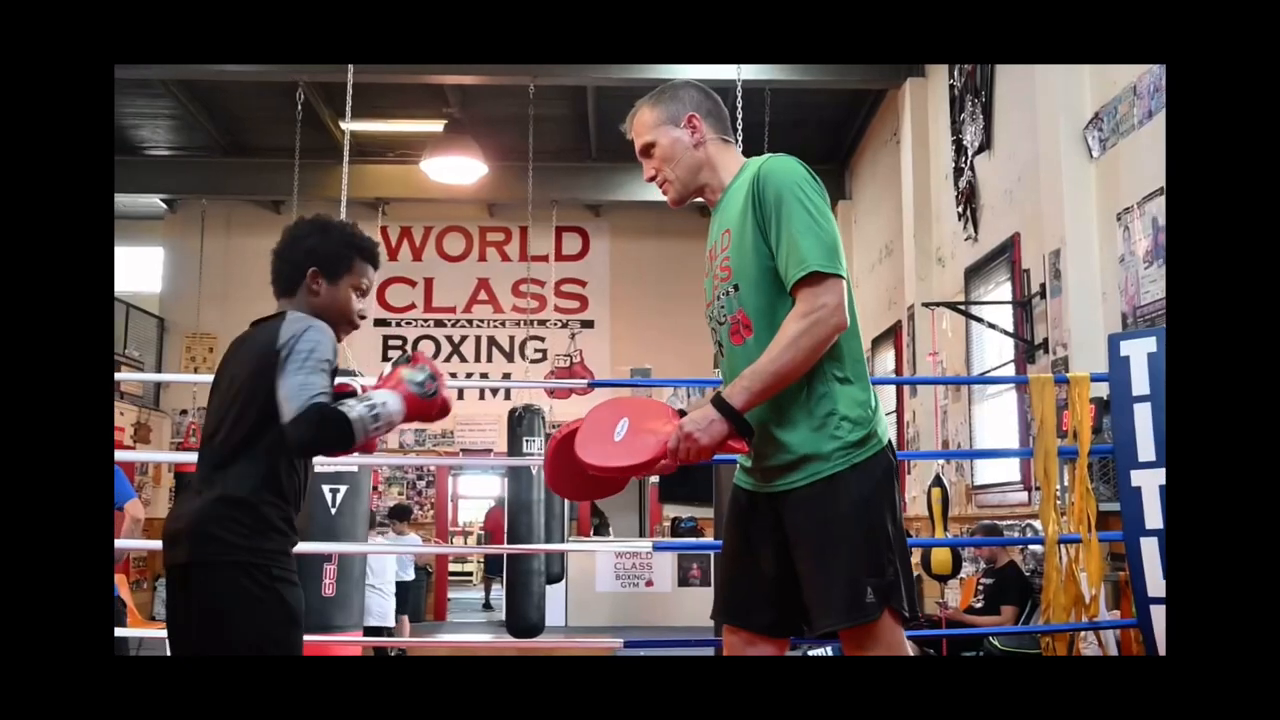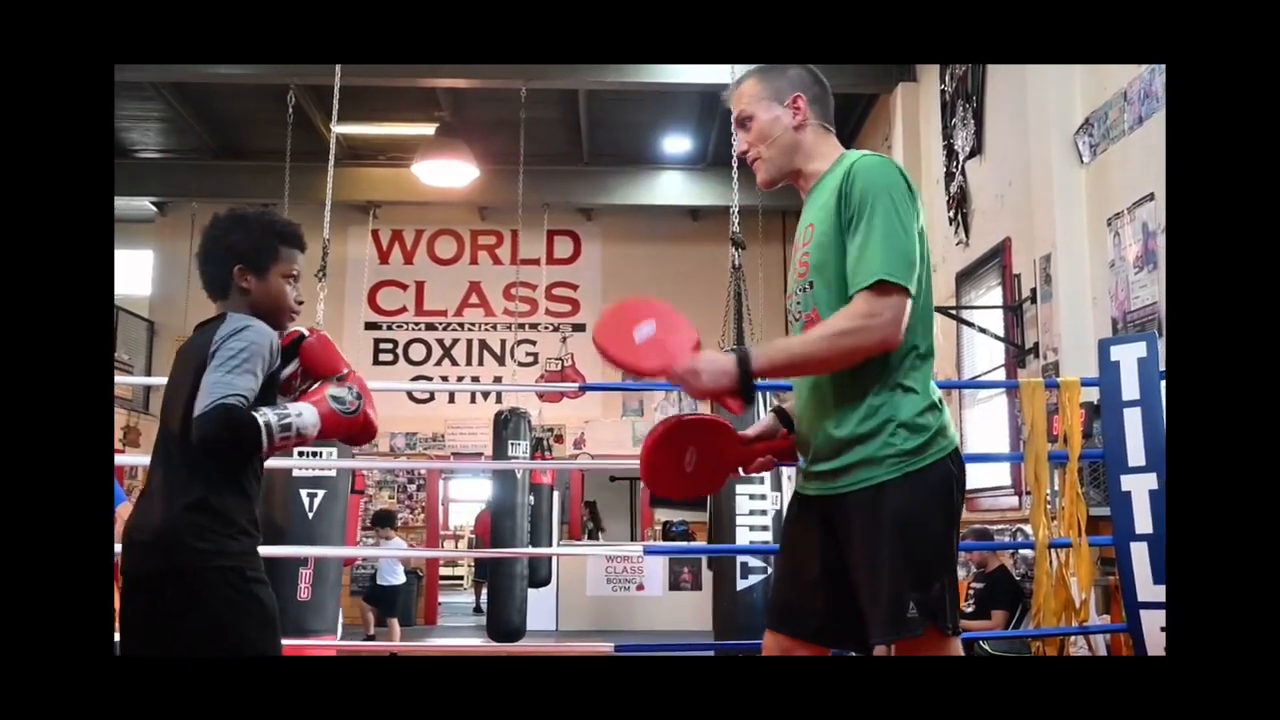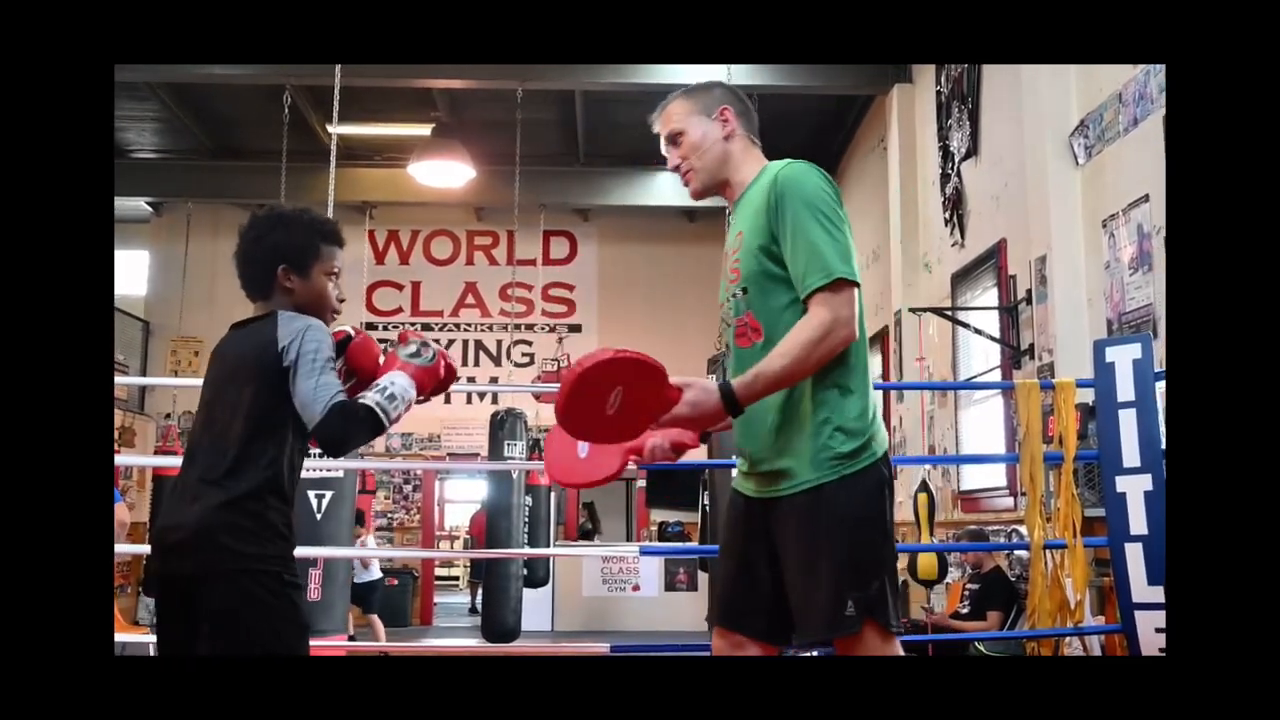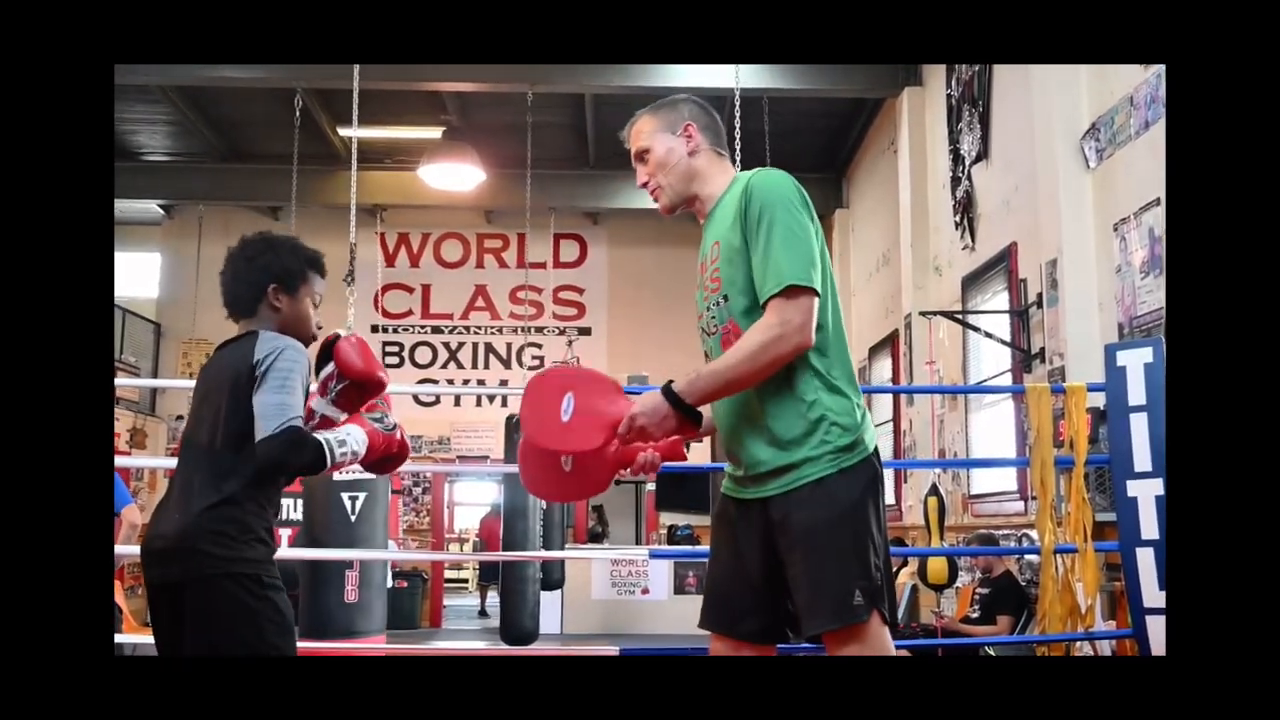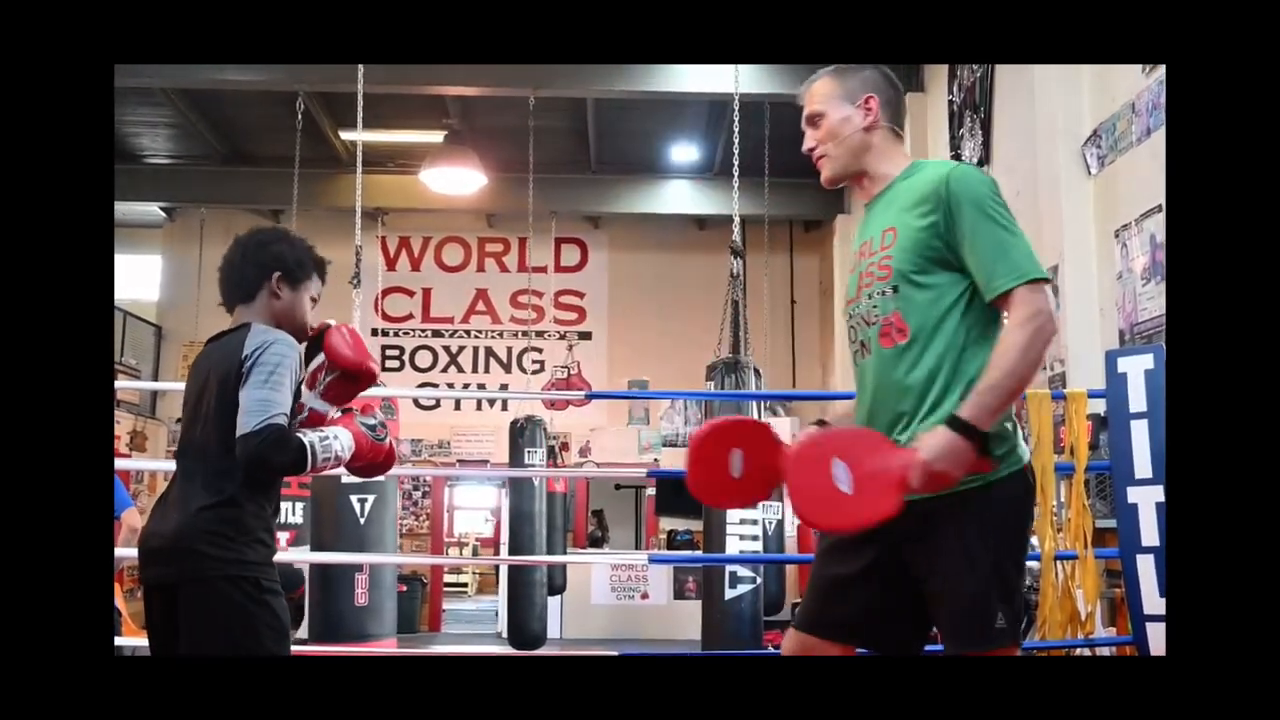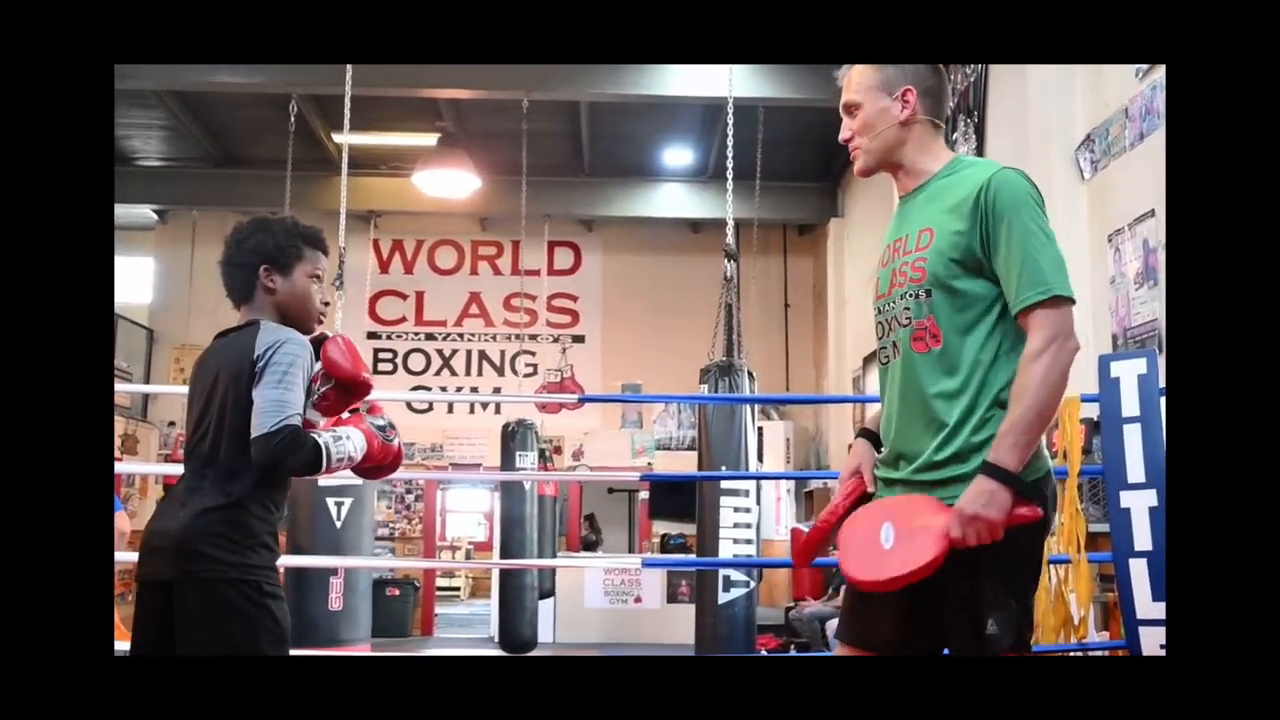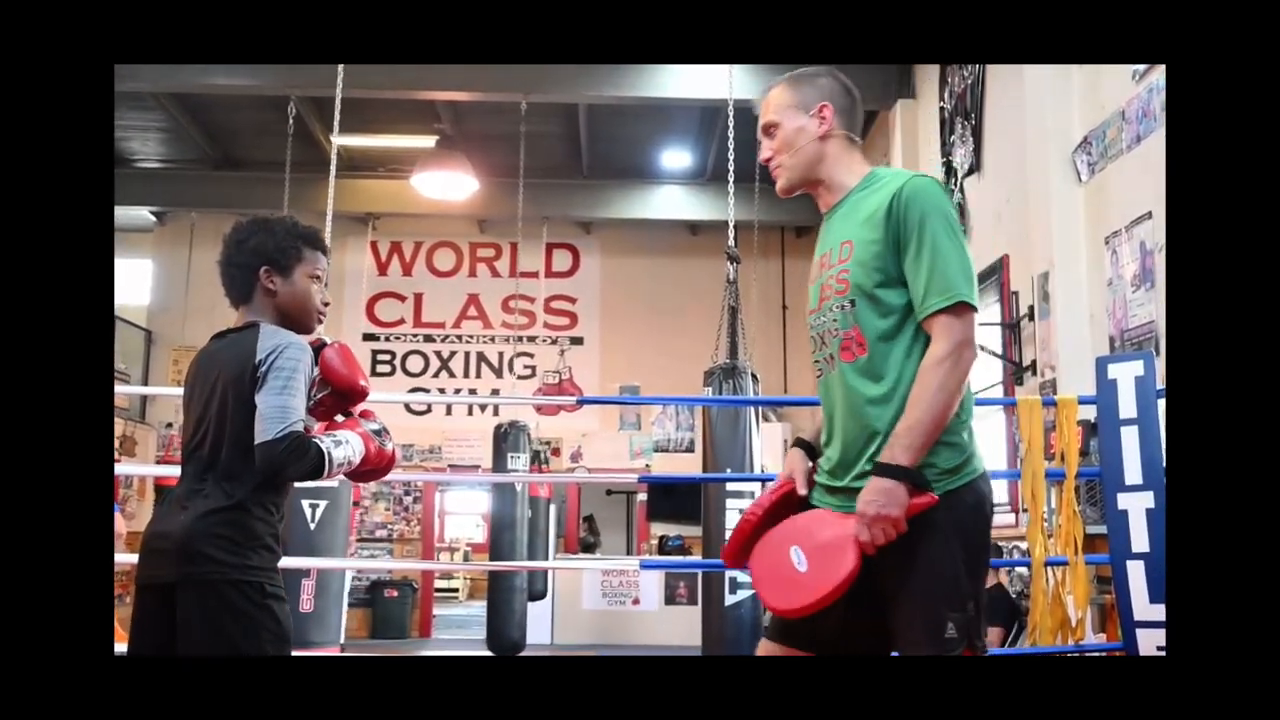
dt=0.7s
person 1, frame 1
left shoulder: (775, 178)
right shoulder: (724, 223)
left elbow: (826, 311)
left wrist: (725, 409)
right wrist: (687, 426)
left hip: (834, 461)
right hip: (763, 473)
left knee: (874, 636)
right knee: (746, 638)
person 1, frame 2
left shoulder: (867, 176)
right shoulder: (816, 208)
left elbow: (879, 321)
left wrist: (743, 366)
right wrist: (783, 421)
left hip: (896, 466)
right hip: (826, 476)
left knee: (924, 643)
right knee: (787, 644)
person 1, frame 3
left shoulder: (792, 183)
right shoulder: (743, 220)
left elbow: (836, 322)
left wrist: (727, 396)
right wrist: (696, 423)
left hip: (830, 469)
right hip: (761, 479)
left knee: (863, 642)
right knee: (737, 642)
person 1, frame 4
left shoulder: (764, 190)
right shoulder: (715, 234)
left elbow: (792, 328)
left wrist: (674, 399)
right wrist: (674, 430)
left hip: (822, 465)
right hip: (749, 481)
left knee: (855, 638)
right knee: (733, 644)
person 1, frame 5
left shoulder: (951, 185)
right shoulder: (869, 226)
left elbow: (1033, 315)
left wrist: (964, 428)
left hip: (963, 484)
left knee: (983, 649)
right knee: (806, 646)
person 1, frame 6
left shoulder: (992, 188)
right shoulder: (903, 220)
left elbow: (1054, 336)
left wrist: (999, 472)
right wrist: (870, 436)
left hip: (981, 495)
right hip: (895, 493)
right knee: (859, 647)
person 1, frame 7
left shoulder: (909, 196)
right shoulder: (830, 234)
left elbow: (954, 344)
left wrist: (894, 471)
right wrist: (807, 448)
left hip: (926, 496)
right hip: (838, 498)
right knee: (783, 648)
person 2, frame 1
left shoulder: (246, 344)
right shoulder: (307, 332)
right elbow: (312, 432)
right wrist: (399, 396)
left hip: (195, 533)
right hip: (242, 540)
person 2, frame 2
left shoulder: (199, 342)
right shoulder: (250, 333)
right elbow: (219, 426)
left wrist: (288, 386)
right wrist: (318, 414)
left hip: (150, 538)
right hip: (210, 545)
person 2, frame 3
left shoulder: (231, 344)
right shoulder: (302, 332)
right elbow: (338, 431)
left wrist: (339, 382)
right wrist: (406, 376)
left hip: (178, 535)
right hip: (242, 544)
person 2, frame 4
left shoulder: (220, 362)
right shoulder: (281, 351)
right elbow: (283, 451)
left wrist: (333, 406)
right wrist: (361, 435)
left hip: (170, 545)
right hip: (226, 554)
person 2, frame 5
left shoulder: (210, 356)
right shoulder: (273, 345)
right elbow: (264, 448)
left wrist: (322, 400)
right wrist: (347, 438)
left hip: (167, 544)
right hip: (224, 553)
person 2, frame 6
left shoulder: (215, 353)
right shoulder: (284, 343)
right elbow: (276, 449)
left wrist: (316, 409)
right wrist: (358, 439)
left hip: (168, 543)
right hip: (227, 553)
person 2, frame 7
left shoulder: (209, 354)
right shoulder: (284, 347)
right elbow: (279, 455)
left wrist: (308, 411)
right wrist: (353, 443)
left hip: (167, 545)
right hip: (228, 555)
